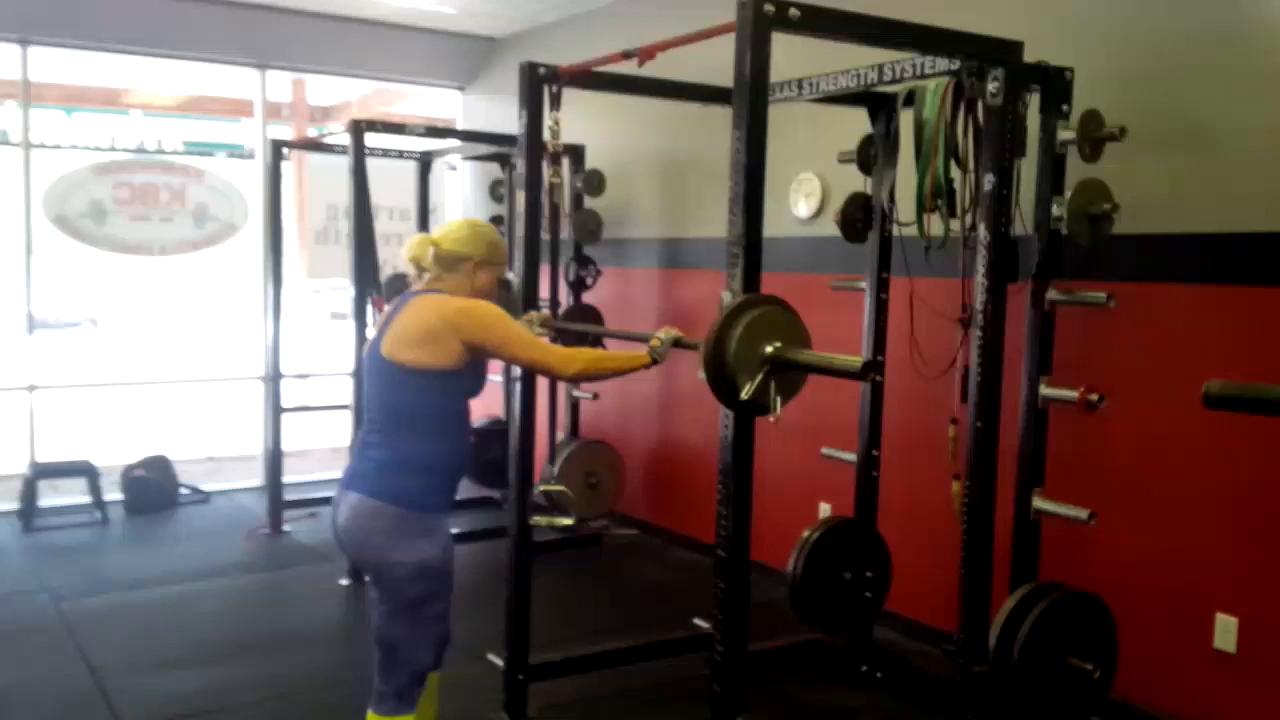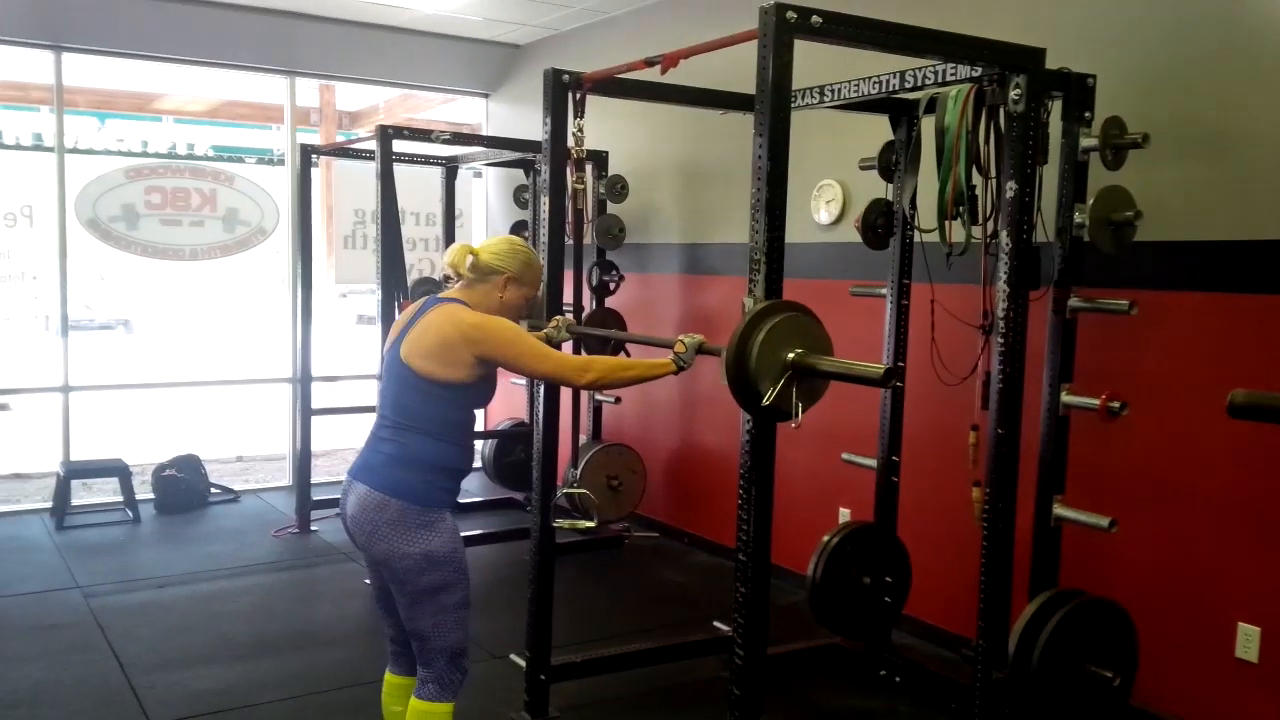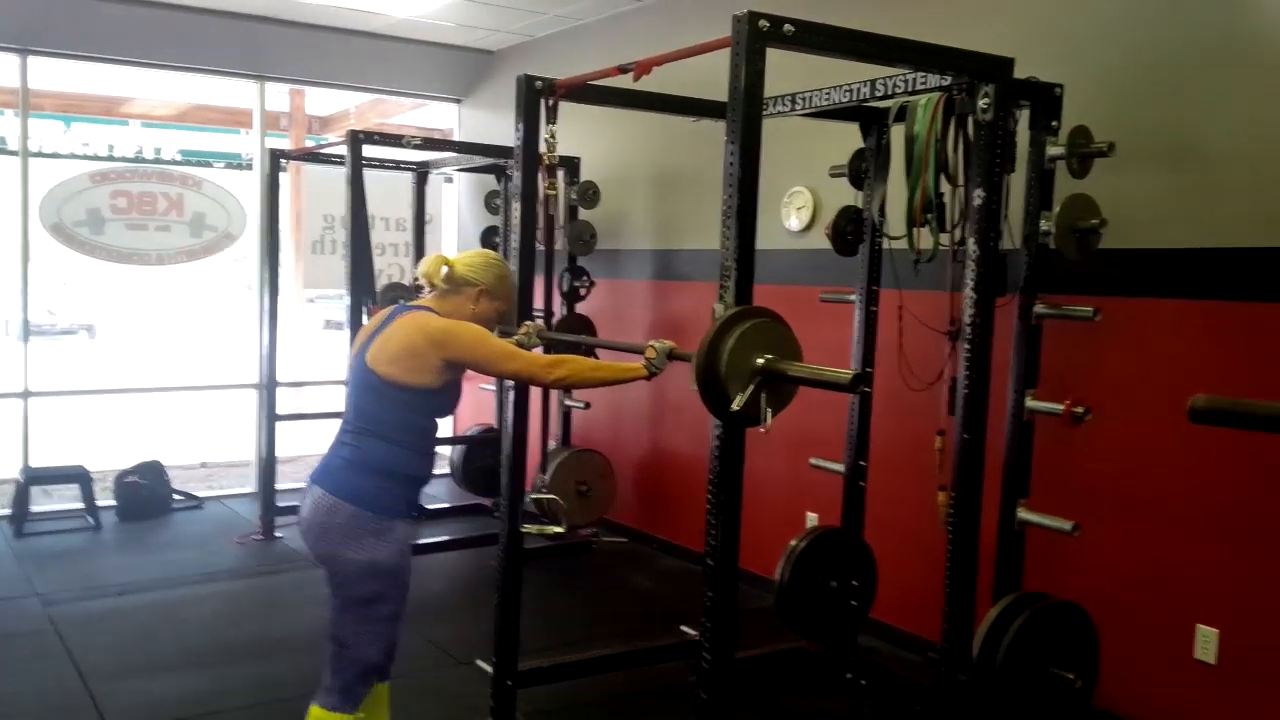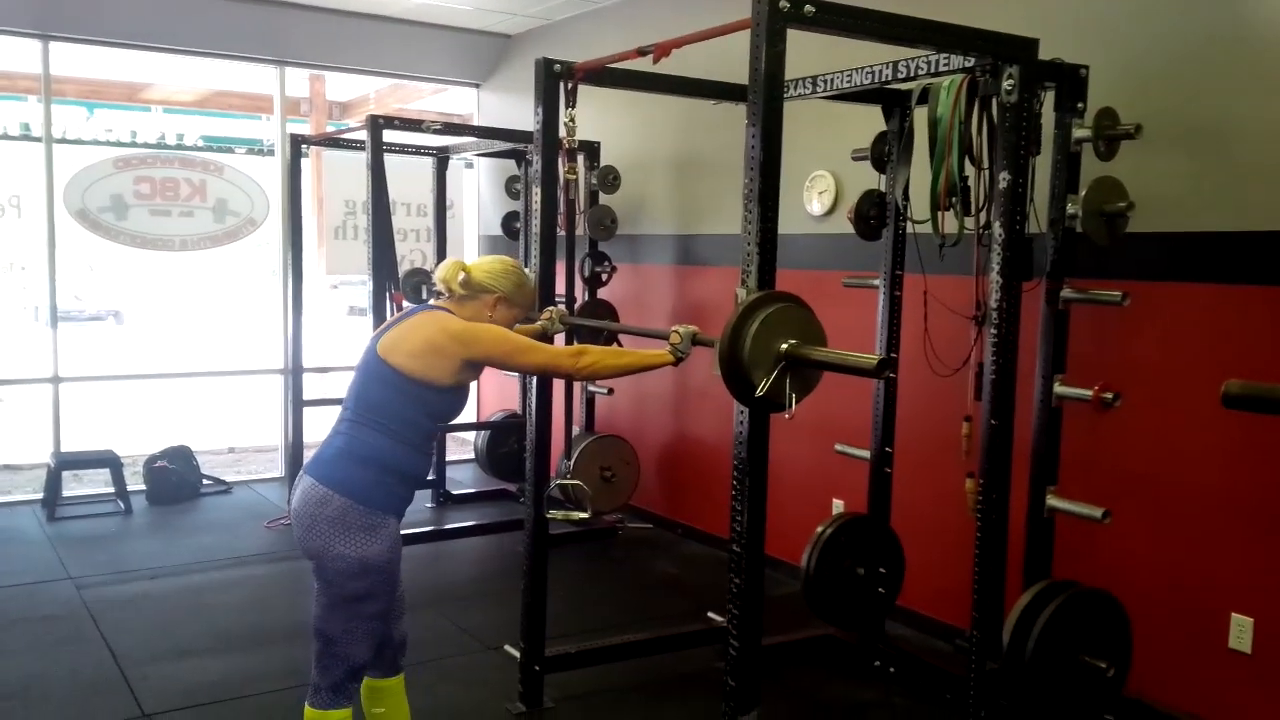
dt=0.5s
person 1, frame 1
left shoulder: (405, 310)
right shoulder: (458, 314)
right elbow: (567, 365)
left wrist: (521, 334)
right wrist: (650, 355)
left hip: (369, 503)
right hip: (399, 517)
left knee: (425, 648)
right knee: (402, 675)
person 1, frame 2
left shoulder: (424, 311)
right shoulder: (473, 327)
right elbow: (581, 374)
left wrist: (545, 339)
right wrist: (673, 362)
left hip: (371, 496)
right hip: (407, 510)
left knee: (409, 653)
right knee: (444, 666)
person 1, frame 3
left shoulder: (395, 319)
right shoulder: (439, 334)
right elbow: (551, 372)
left wrist: (517, 344)
right wrist: (644, 368)
left hip: (341, 502)
right hip: (362, 517)
left knee: (373, 661)
right knee: (352, 675)
person 1, frame 4
left shoulder: (424, 322)
right shoulder: (455, 335)
right elbow: (576, 363)
left wrist: (540, 330)
right wrist: (669, 354)
left hip: (338, 496)
right hip: (352, 510)
left knee: (386, 650)
right knee: (342, 669)
